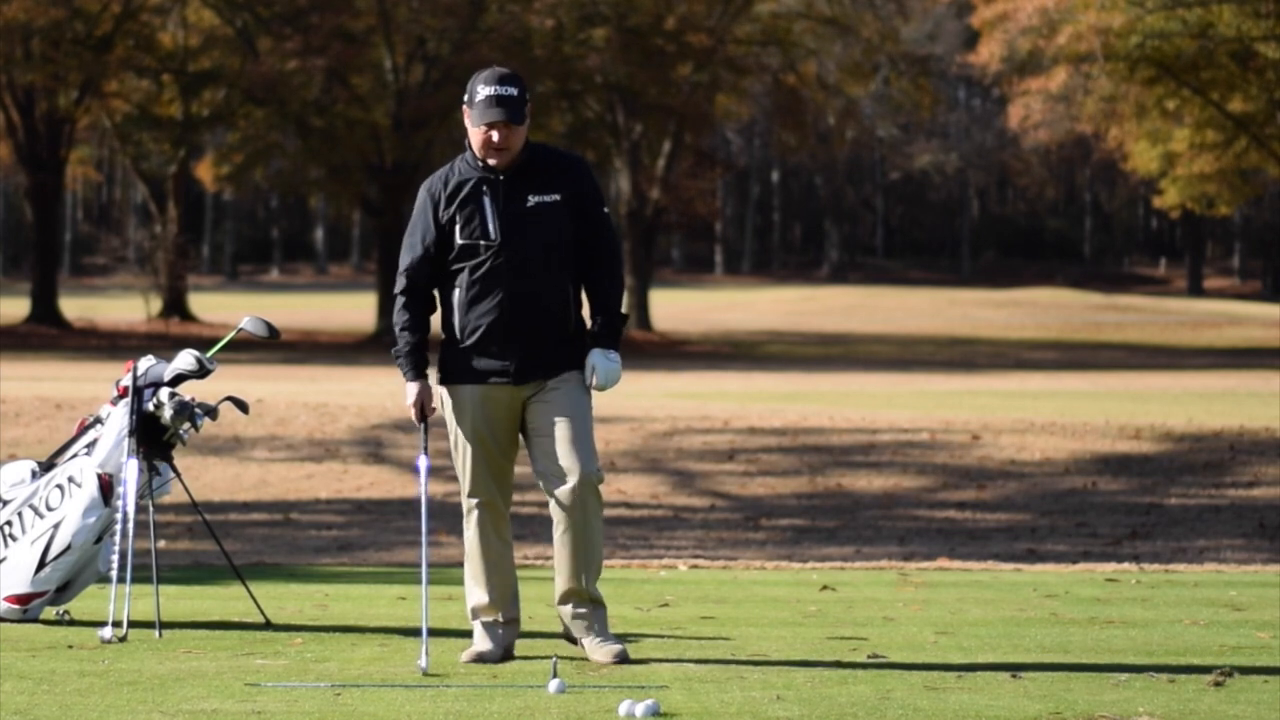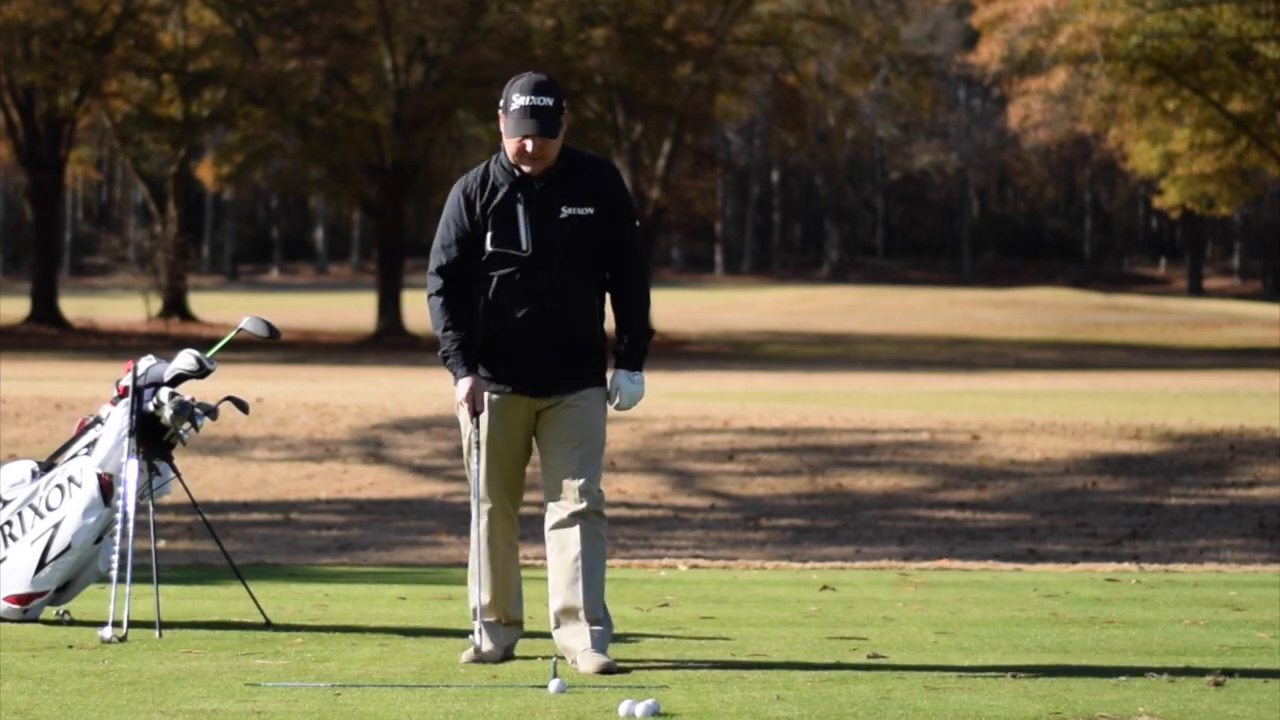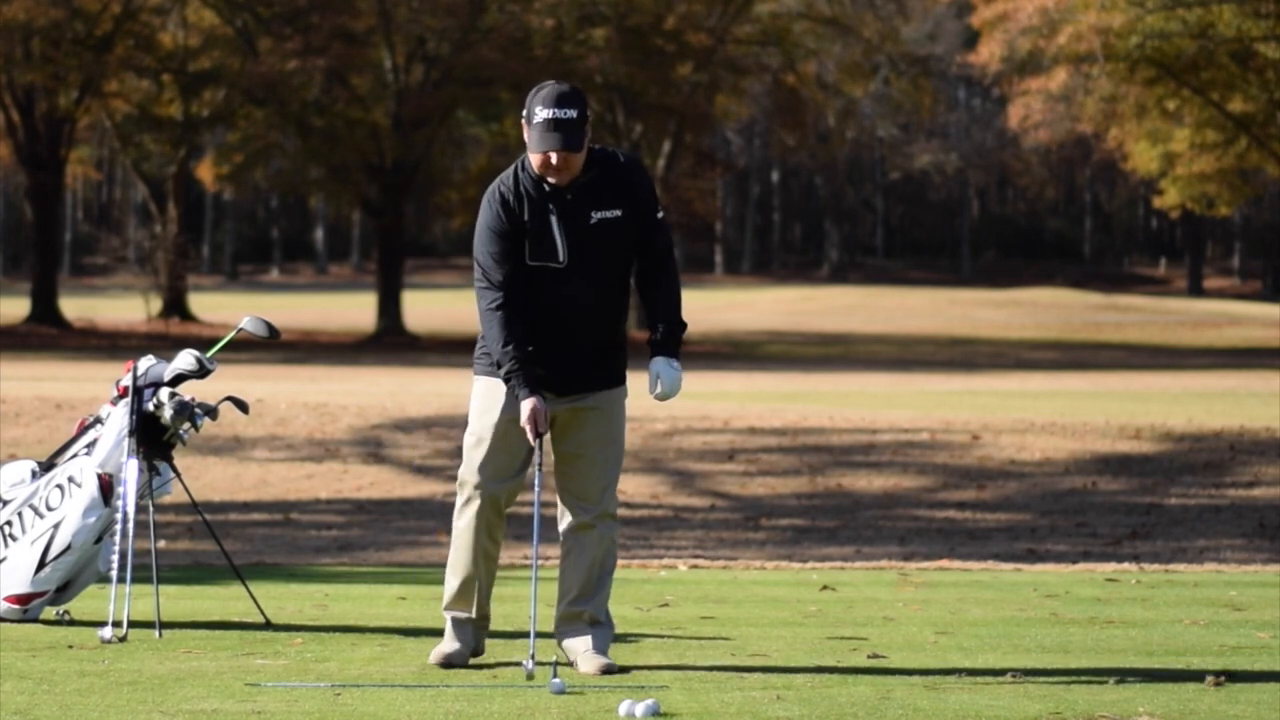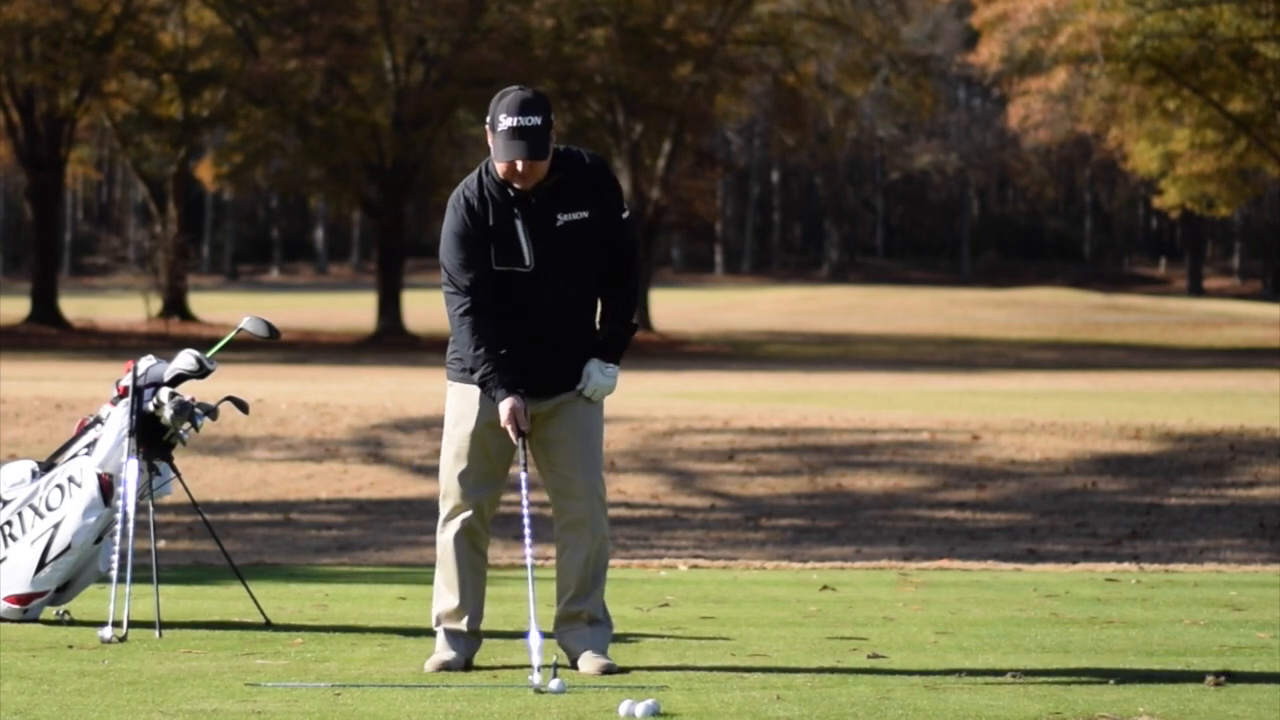
dt=0.4s
person 1, frame 1
left shoulder: (567, 174)
right shoulder: (441, 190)
left elbow: (602, 259)
right elbow: (412, 287)
left wrist: (606, 338)
right wrist: (413, 369)
left hip: (558, 367)
right hip: (473, 374)
left knee: (576, 482)
right knee: (484, 503)
left ankle: (584, 617)
right ankle: (493, 627)
person 1, frame 2
left shoulder: (600, 182)
right shoulder: (474, 190)
left elbow: (629, 274)
right elbow: (444, 283)
left wrist: (631, 359)
right wrist: (462, 367)
left hip: (576, 380)
right hip: (494, 378)
left knee: (576, 502)
right knee: (494, 506)
left ankle: (582, 633)
right ankle: (497, 628)
person 1, frame 3
left shoulder: (627, 180)
right shoulder: (505, 196)
left elbow: (657, 265)
right elbow: (496, 299)
left wrist: (666, 346)
right wrist: (524, 386)
left hip: (597, 378)
right hip: (512, 374)
left knee: (592, 508)
right knee: (481, 491)
left ankle: (583, 633)
right ankle: (463, 626)
person 1, frame 4
left shoulder: (592, 179)
right shoulder: (469, 201)
left elbow: (621, 267)
right elbow: (466, 305)
left wrist: (608, 351)
right wrist: (500, 388)
left hip: (570, 379)
right hip: (484, 377)
left knee: (582, 504)
right knee: (465, 503)
left ankle: (584, 635)
right ankle: (455, 635)
